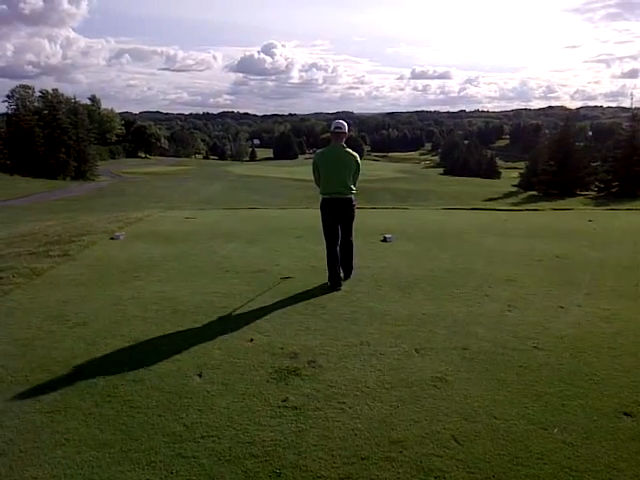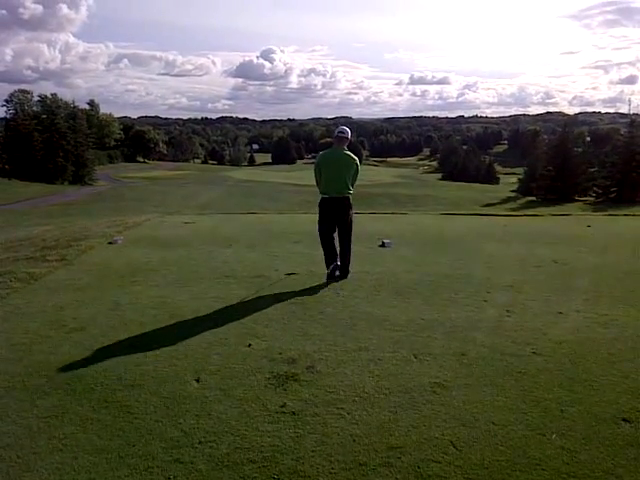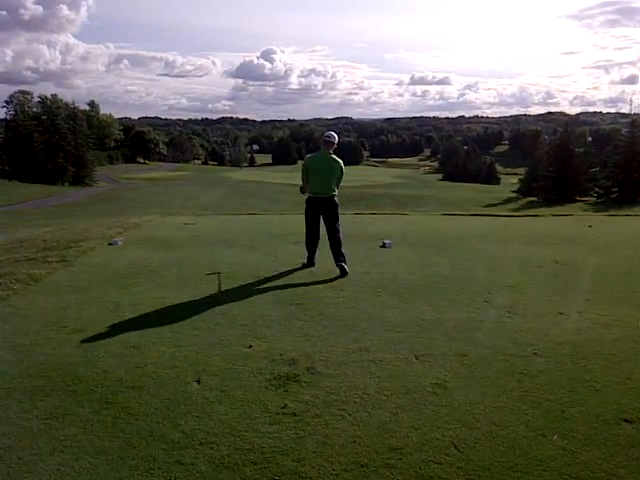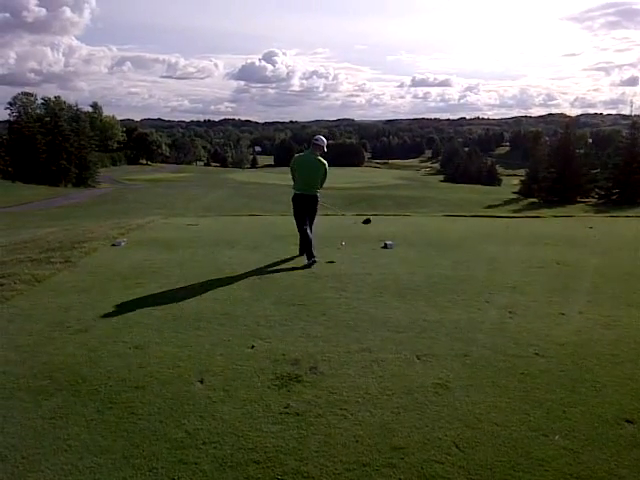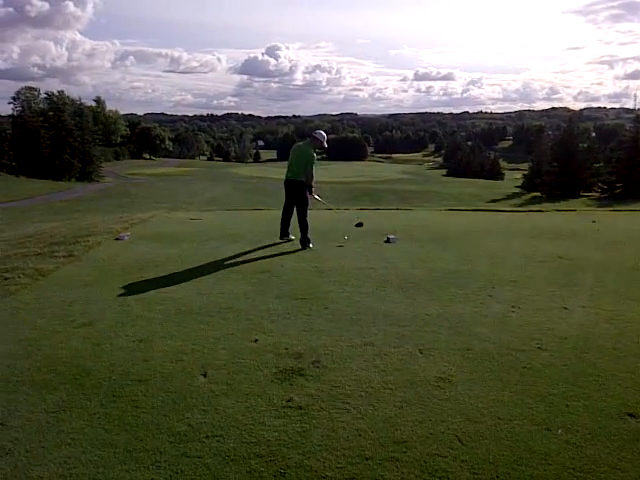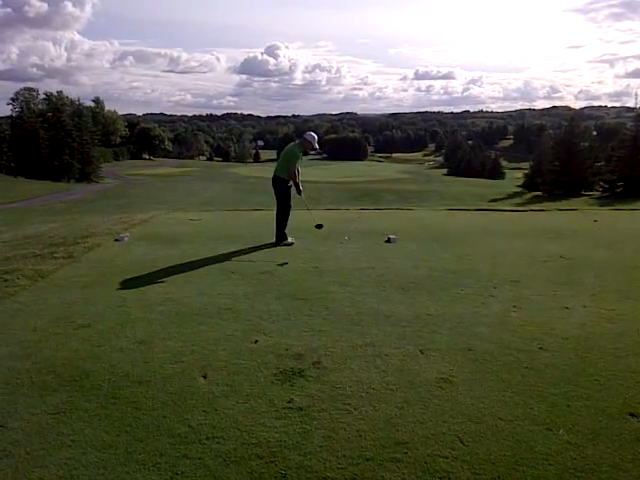
dt=0.5s
person 1, frame 1
left shoulder: (319, 156)
right shoulder: (354, 157)
left elbow: (317, 181)
right elbow: (354, 181)
left hip: (328, 202)
right hip: (347, 201)
left knee: (332, 242)
right knee: (347, 238)
left ankle: (335, 280)
right ankle: (347, 271)
person 1, frame 2
left shoulder: (322, 157)
right shoulder: (354, 160)
left elbow: (317, 182)
right elbow: (352, 183)
left hip: (327, 201)
right hip: (345, 201)
left knee: (326, 235)
right knee: (345, 237)
left ankle: (333, 263)
right ankle: (344, 270)
person 1, frame 3
left shoulder: (309, 159)
right shoulder: (338, 163)
left elbow: (304, 182)
right elbow: (337, 184)
left hip: (313, 201)
right hip: (330, 201)
left knee: (312, 231)
right knee: (335, 233)
left ankle: (311, 260)
right ankle: (341, 263)
person 1, frame 4
left shoulder: (297, 158)
right shoulder: (323, 164)
left elbow: (294, 177)
right elbow: (321, 184)
left hip: (299, 197)
right hip: (313, 197)
left knee: (303, 227)
right knee: (308, 226)
left ankle: (311, 255)
right ankle: (304, 250)
person 1, frame 5
left shoulder: (296, 146)
right shoulder: (310, 154)
right elbow: (309, 174)
right wrist: (311, 187)
left hip: (289, 181)
right hip: (299, 184)
left knee: (287, 209)
right knee: (302, 213)
left ankle: (284, 234)
right ankle: (305, 241)
person 1, frame 6
left shoulder: (294, 146)
right shoulder: (295, 152)
left elbow: (296, 168)
right elbow: (292, 172)
left wrist: (298, 184)
right wrist: (297, 185)
left hip: (280, 180)
right hip: (281, 181)
left knee: (282, 208)
right knee: (285, 208)
left ankle: (279, 236)
right ankle: (281, 237)
